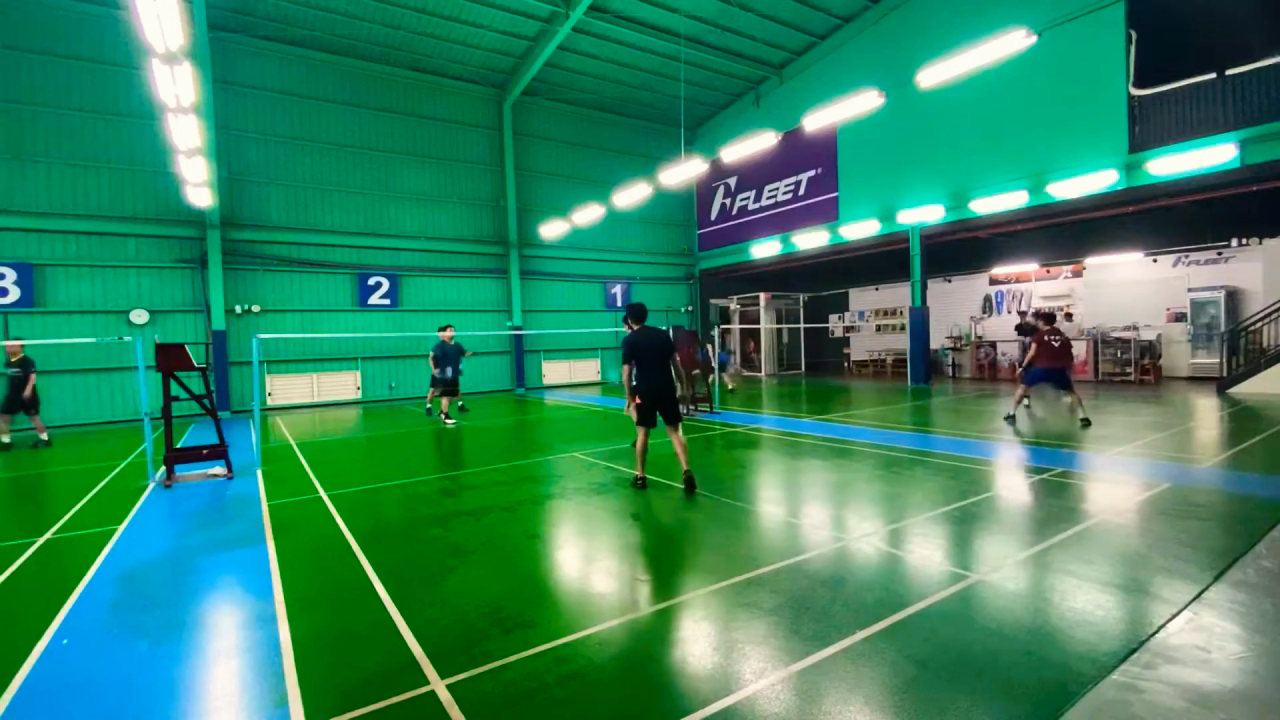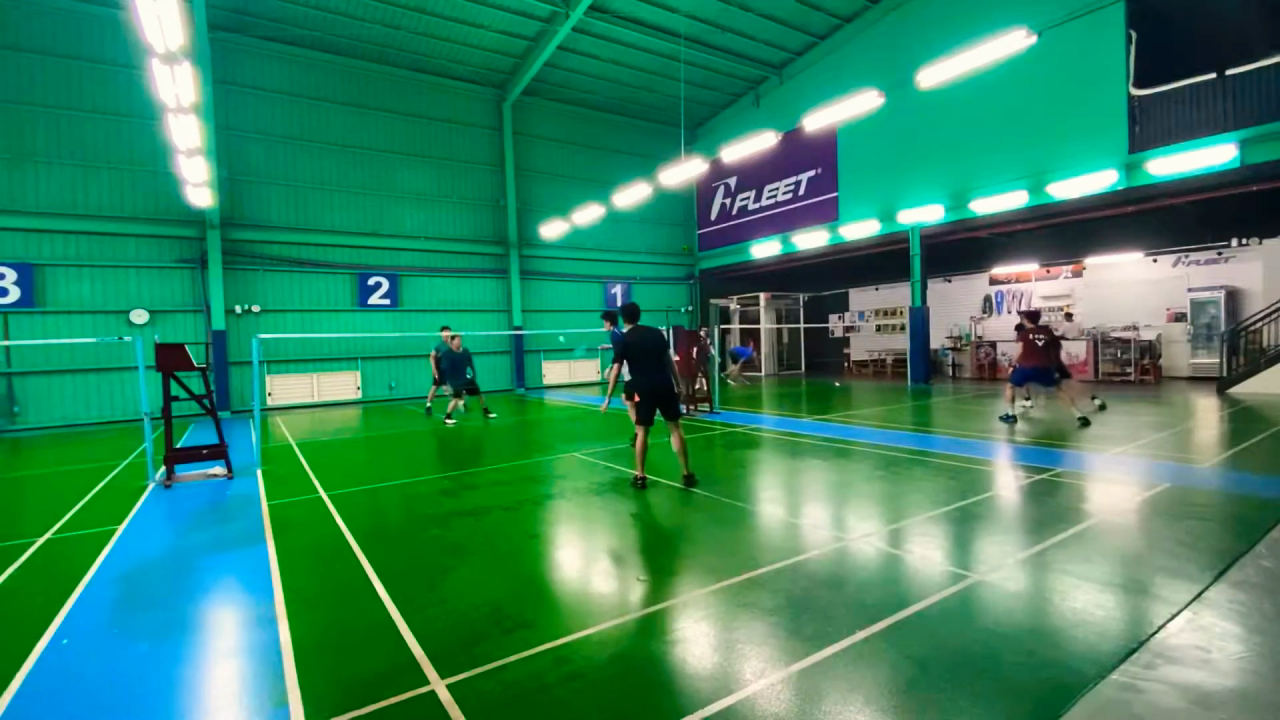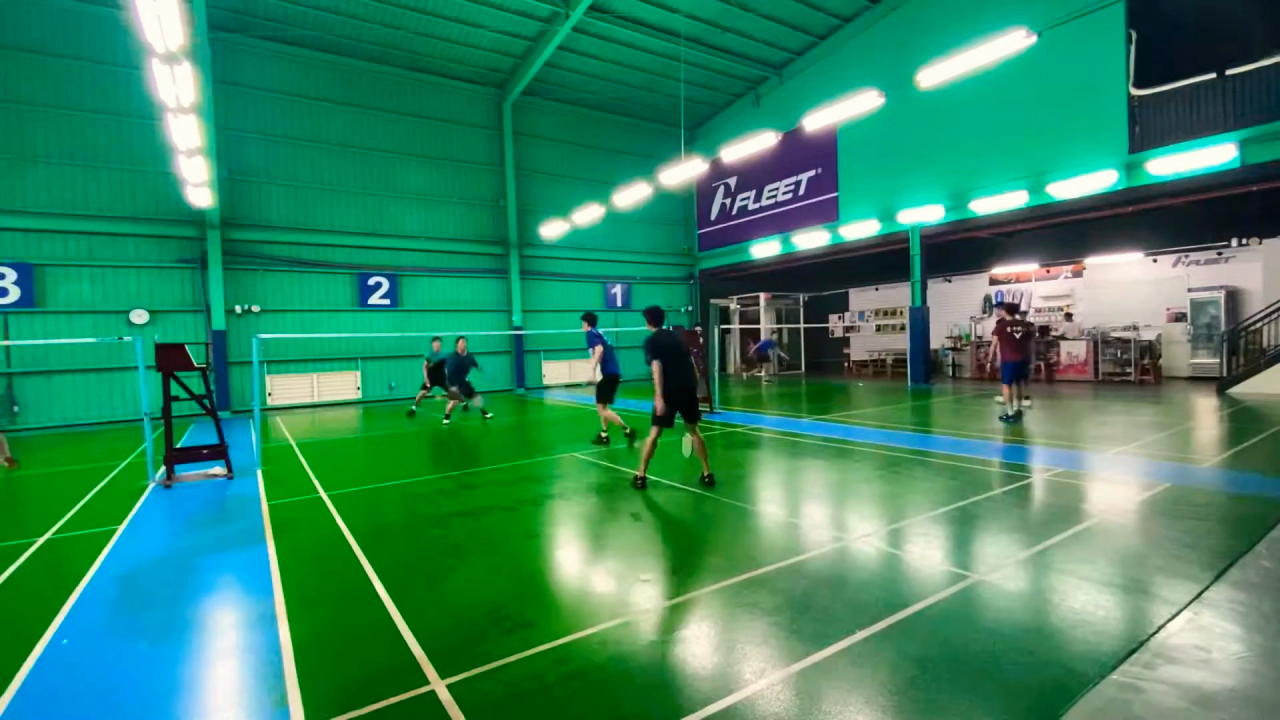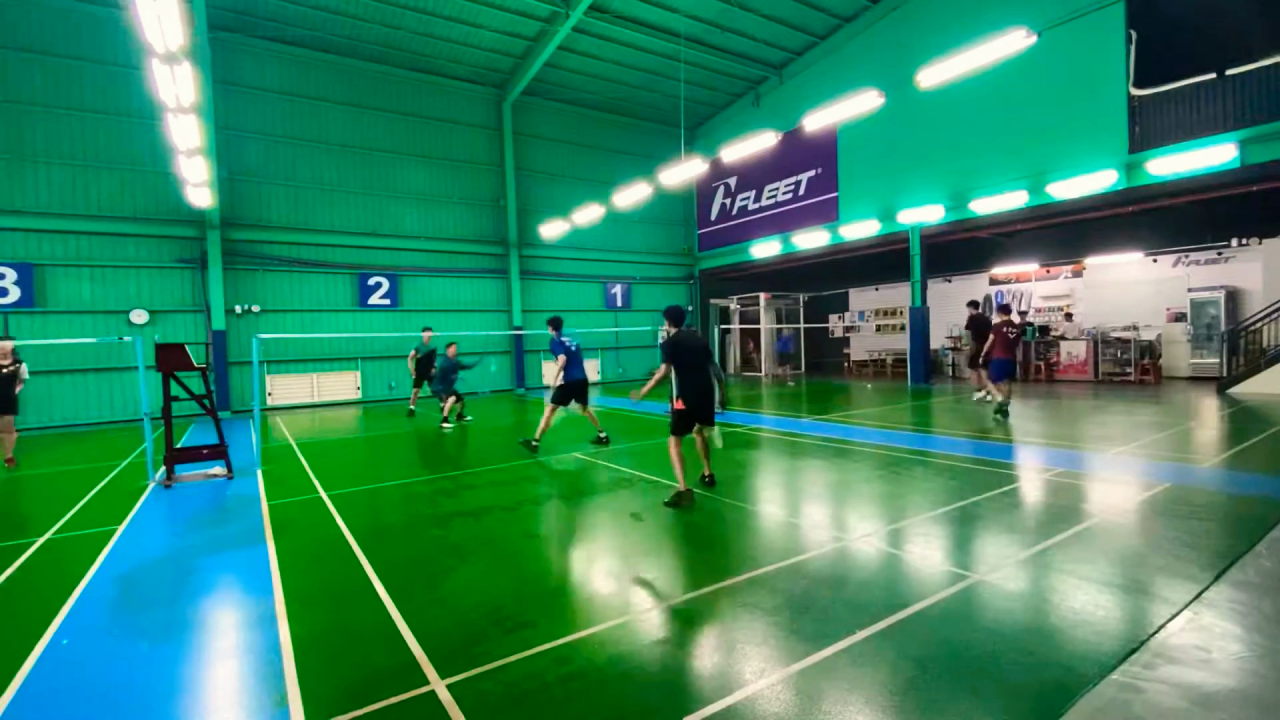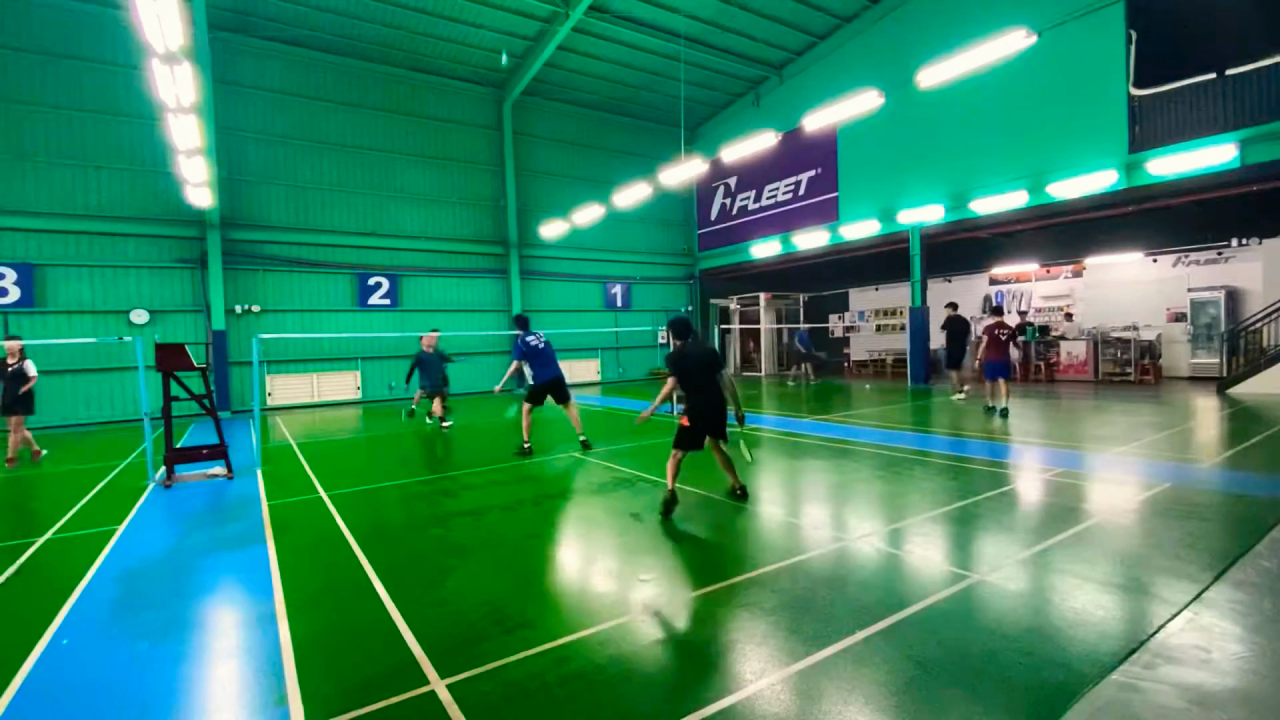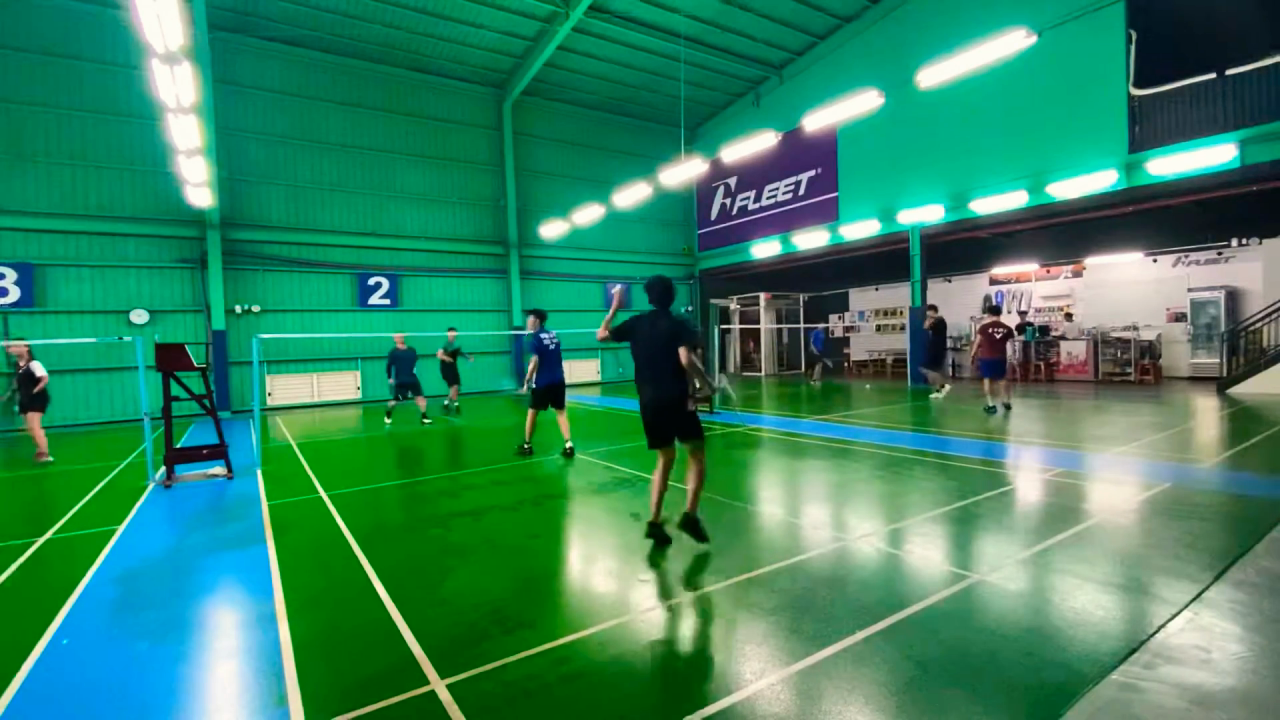
dt=0.4s
person 1, frame 1
left shoulder: (629, 340)
right shoulder: (663, 334)
left elbow: (627, 372)
right elbow: (675, 363)
left wrist: (628, 398)
left hip: (645, 390)
right hip: (667, 388)
left knee: (643, 433)
right knee: (674, 431)
left ankle: (640, 476)
right ankle: (686, 470)
person 1, frame 2
left shoulder: (624, 340)
right shoulder: (656, 332)
left elbow: (616, 371)
right elbow: (670, 361)
left wrist: (608, 397)
right wrist: (678, 385)
left hip: (644, 389)
right hip: (666, 386)
left knee: (642, 432)
right knee: (675, 428)
left ankle: (640, 476)
right ankle: (686, 474)
person 1, frame 3
left shoulder: (651, 341)
right shoulder: (677, 337)
left elbow: (657, 368)
right elbow: (692, 365)
left wrist: (658, 396)
right wrist: (696, 391)
left hip: (669, 393)
right hip: (688, 389)
left knee: (654, 434)
right knee: (693, 431)
left ankle: (641, 476)
right ankle: (707, 474)
person 1, frame 4
left shoulder: (670, 342)
right shoulder: (698, 339)
left elbow: (663, 372)
right elbow: (716, 368)
left wrist: (643, 391)
right wrist: (722, 393)
left hip: (688, 396)
right hip: (707, 393)
left knee: (674, 442)
right knee: (699, 432)
left ankle: (684, 490)
right ankle: (708, 474)
person 1, frame 5
left shoulder: (676, 356)
right shoulder: (709, 351)
left elbow: (671, 385)
right elbow: (727, 381)
left wrist: (651, 409)
right wrist: (738, 408)
left hip: (695, 412)
right hip: (718, 409)
left knee: (677, 456)
right knee: (715, 446)
left ankle: (670, 492)
right ankle: (738, 487)
person 1, frame 6
left shoulder: (637, 322)
right shoulder: (678, 324)
left elbow: (602, 335)
right elbow: (686, 360)
left wrist: (615, 306)
right wrist: (705, 382)
left hip: (648, 402)
right hip: (675, 399)
left knee: (665, 459)
right knee: (697, 457)
left ankle: (655, 521)
right ankle: (690, 515)
